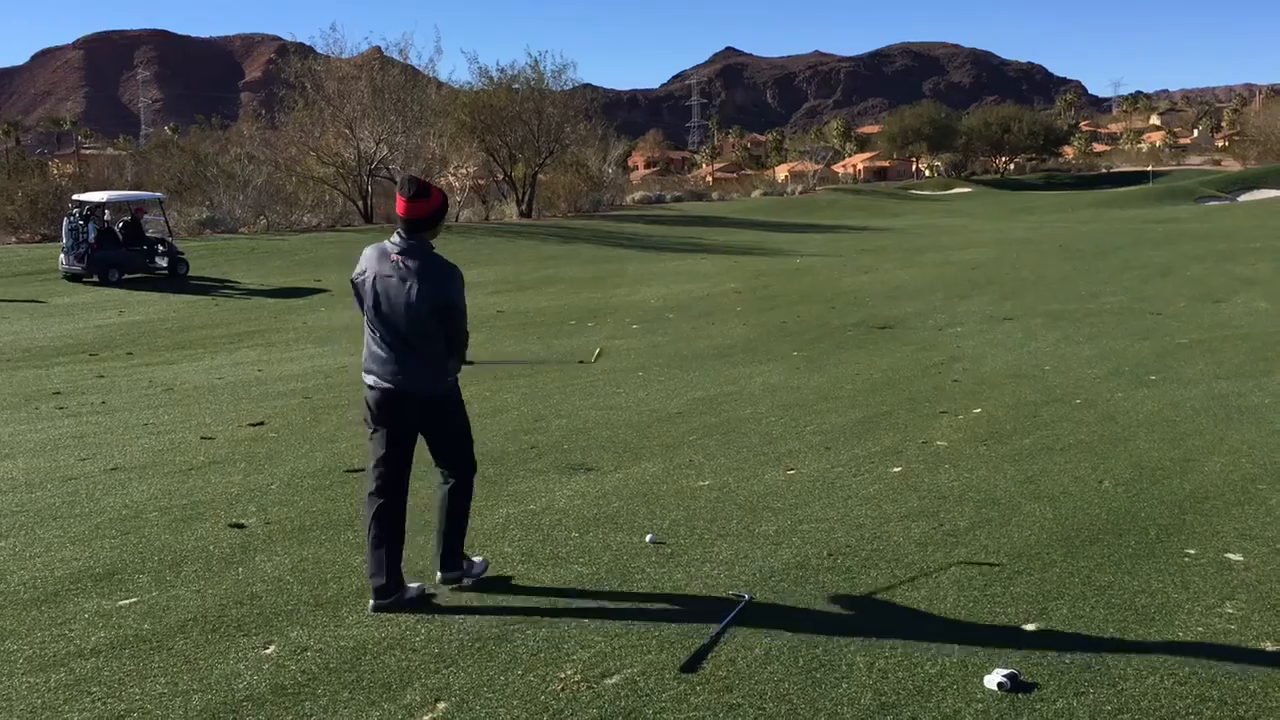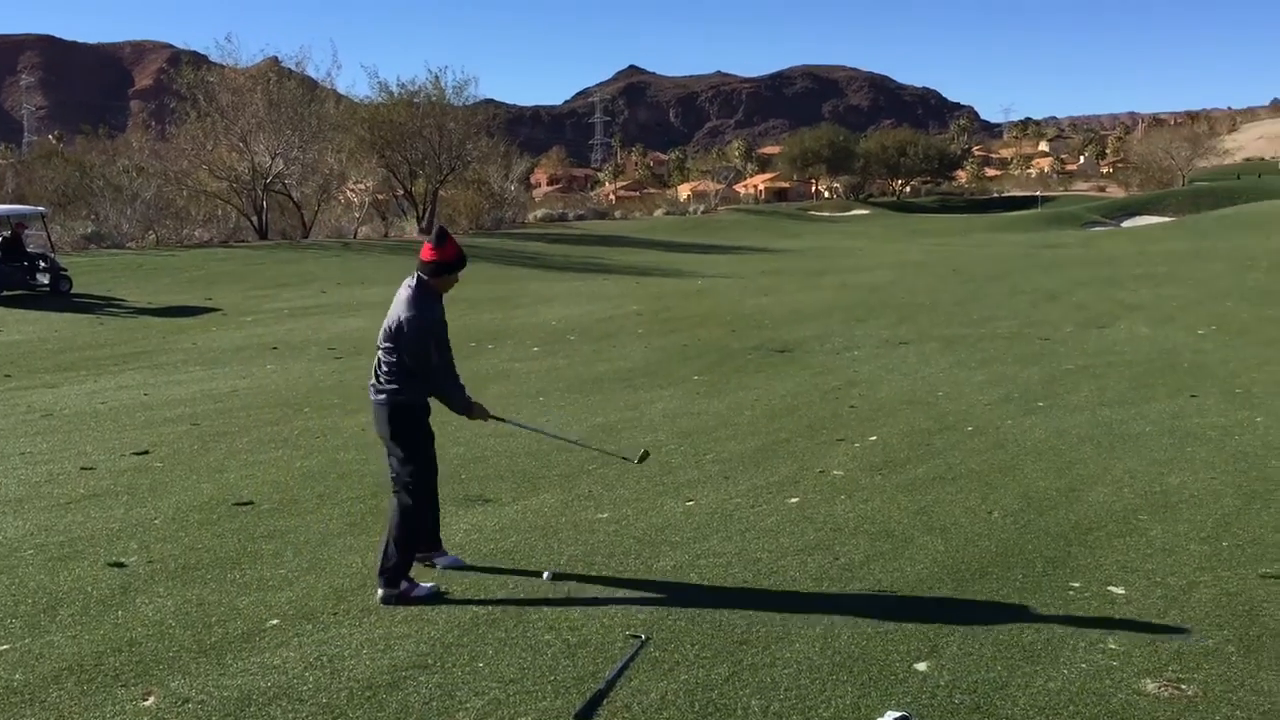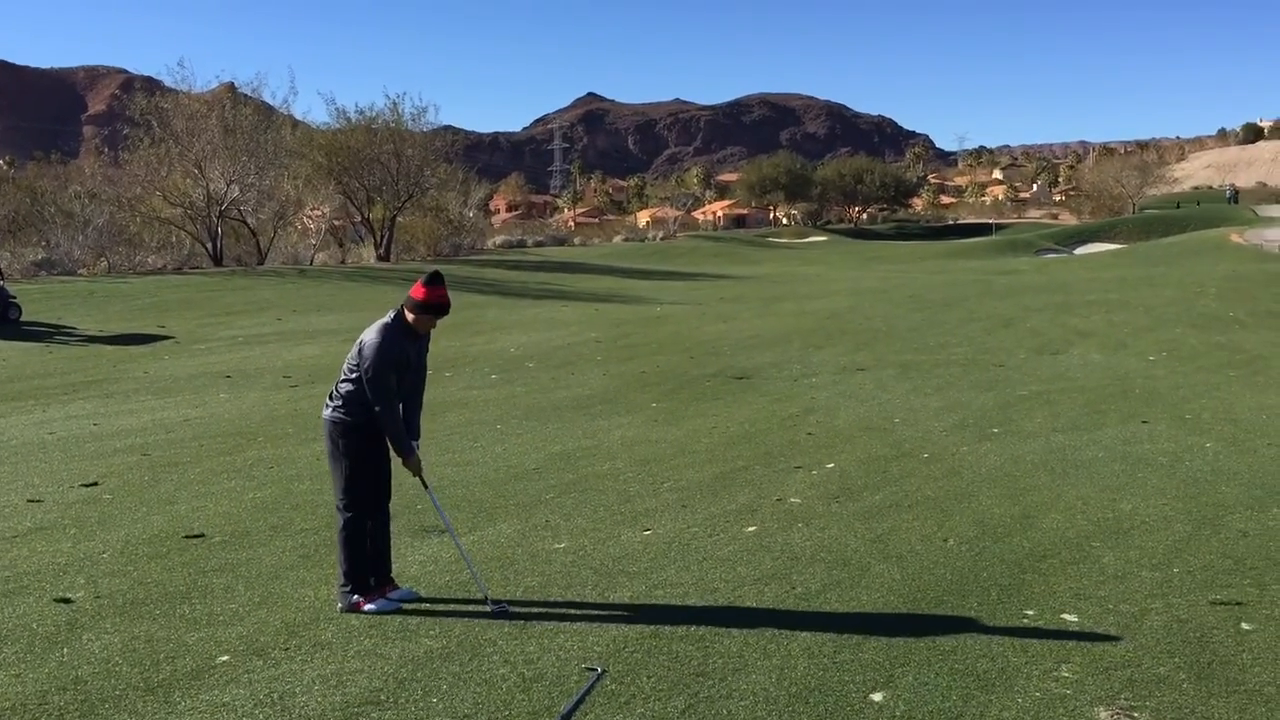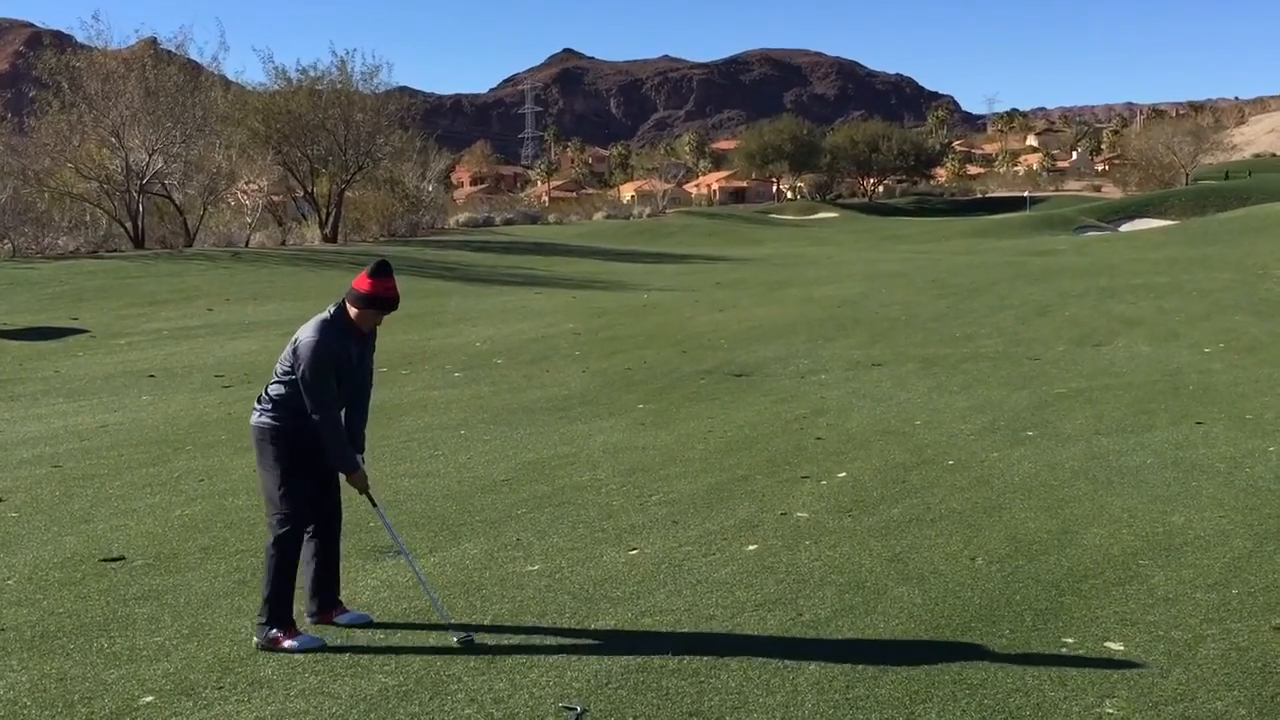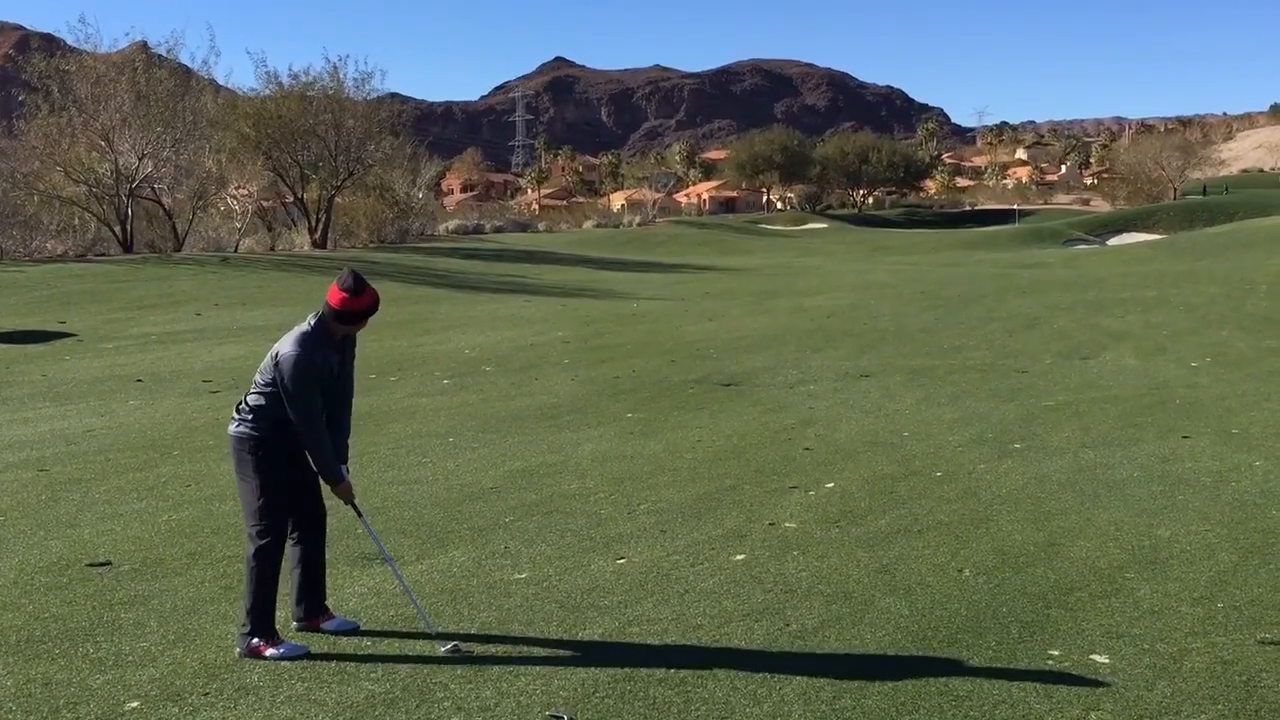
dt=1s
person 1, frame 1
left shoulder: (366, 261)
right shoulder: (444, 275)
right elbow: (456, 341)
right wrist: (449, 361)
left hip: (381, 390)
right hip: (432, 392)
left knee: (385, 487)
right knee: (458, 472)
left ankle: (386, 587)
right ankle: (452, 564)
person 1, frame 2
left shoulder: (426, 294)
right shoulder: (413, 314)
left elbow: (440, 356)
right elbow: (430, 374)
left wrist: (461, 397)
right wrist: (464, 405)
left hip: (406, 400)
right hip: (398, 405)
left knee: (425, 475)
right knee: (411, 487)
left ankle: (427, 546)
right ankle: (393, 580)
person 1, frame 3
left shoulder: (418, 335)
right shoulder: (379, 341)
left elbow: (413, 391)
right elbow: (385, 404)
left wrist: (412, 442)
right wrist: (405, 451)
left hip: (371, 424)
right hip: (347, 424)
left knee: (378, 504)
right knee: (355, 508)
left ankle: (380, 581)
right ankle: (353, 592)
person 1, frame 4
left shoulder: (363, 332)
right shoulder: (316, 340)
left elbow: (358, 395)
right elbow: (324, 411)
left wrist: (355, 453)
right wrist: (349, 466)
left hip: (310, 431)
right hip: (279, 430)
left knee: (327, 516)
right knee: (290, 524)
left ankle: (324, 604)
right ankle: (273, 625)
person 1, frame 5
left shoulder: (342, 340)
right shoulder: (298, 353)
left elbow: (339, 404)
right elbow: (309, 422)
left wrist: (340, 464)
right wrist: (334, 478)
left hip: (288, 439)
right hip: (258, 440)
left knee: (311, 521)
right knee: (270, 534)
left ankle: (311, 611)
right ankle: (256, 634)
